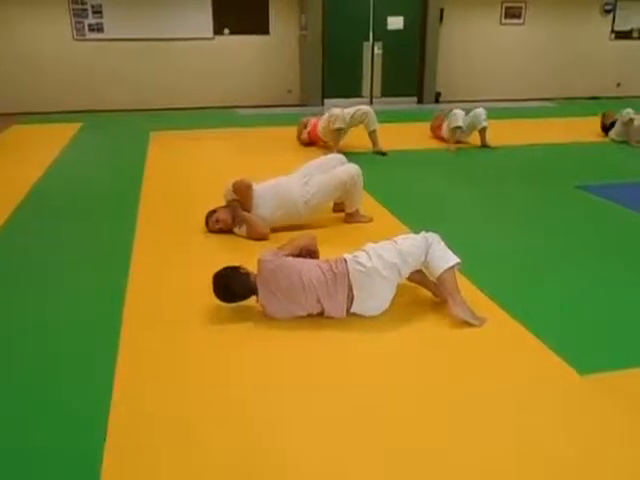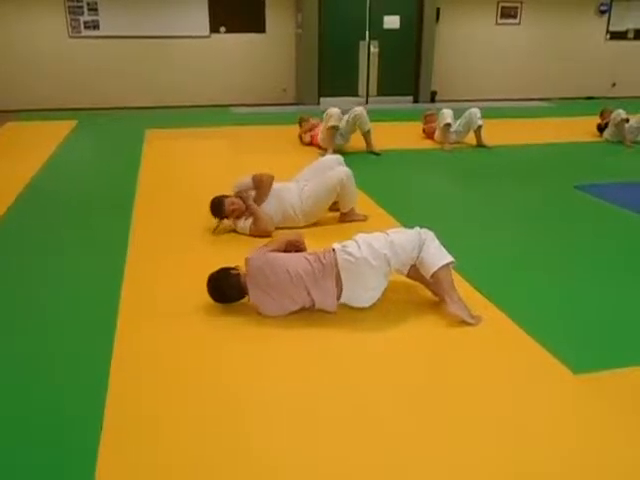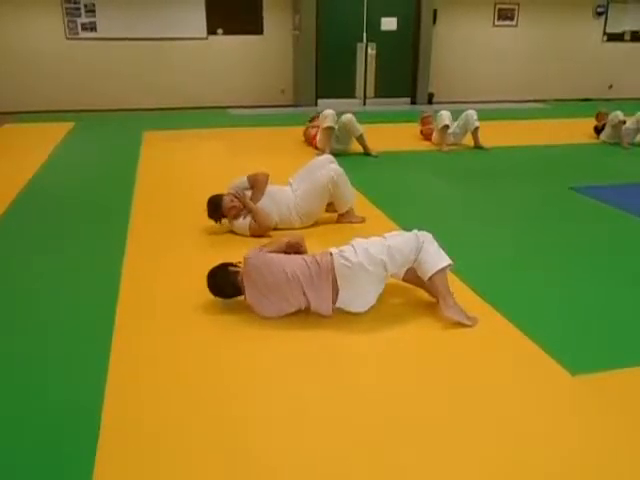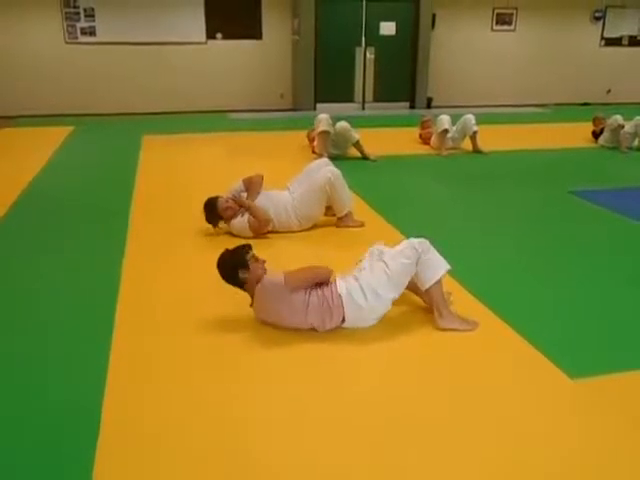
dt=0.4s
person 1, frame 1
left shoulder: (271, 310)
right shoulder: (268, 265)
right elbow: (309, 240)
left hip: (360, 303)
right hip: (359, 273)
left knee: (403, 260)
right knee: (428, 241)
left ankle: (442, 294)
right ankle: (455, 301)
person 1, frame 2
left shoulder: (263, 307)
right shoulder: (256, 262)
right elbow: (295, 238)
left hip: (354, 294)
right hip: (349, 262)
left knee: (403, 252)
right knee: (422, 238)
left ankle: (441, 291)
right ankle: (452, 299)
person 1, frame 3
left shoulder: (259, 307)
right shoulder: (253, 263)
right elbow: (296, 240)
left hip: (349, 298)
left knee: (396, 255)
right knee: (420, 239)
left ankle: (436, 291)
right ankle: (447, 303)
person 1, frame 4
left shoulder: (261, 308)
right shoulder: (268, 288)
right elbow: (325, 272)
left wrist: (308, 276)
right wrist: (317, 273)
left hip: (349, 304)
right hip: (355, 300)
left knee: (380, 251)
right knee: (418, 247)
left ankle: (430, 298)
right ankle: (444, 314)
person 2, frame 1
left shoulder: (231, 196)
right shoulder: (241, 227)
left elbow: (243, 184)
right elbow: (263, 232)
right wrist: (244, 214)
left hip: (296, 181)
right hip: (304, 200)
left knee: (338, 159)
right knee: (353, 172)
left ankle: (339, 203)
right ankle: (352, 214)
person 2, frame 2
left shoulder: (239, 190)
right shoulder: (242, 224)
left elbow: (267, 178)
right elbow: (267, 229)
left wrist: (256, 202)
right wrist: (252, 206)
left hip: (297, 187)
right hip: (303, 208)
left knee: (335, 160)
right knee: (343, 174)
left ankle: (336, 202)
right ankle: (348, 213)
person 2, frame 3
left shoulder: (235, 191)
right shoulder: (239, 224)
left elbow: (262, 176)
right elbow: (267, 226)
left wrist: (252, 200)
right wrist: (249, 205)
left hip: (292, 190)
right hip: (299, 210)
left knee: (327, 160)
right knee: (334, 172)
left ankle: (333, 203)
right ankle: (346, 214)
person 2, frame 4
left shoulder: (233, 195)
right shoulder: (237, 225)
left elbow: (258, 178)
right elbow: (265, 220)
left wrist: (248, 200)
right wrist: (246, 204)
left hip: (290, 196)
right hip: (298, 213)
left knee: (324, 163)
right knee: (332, 174)
left ankle: (331, 207)
right ankle: (344, 217)
